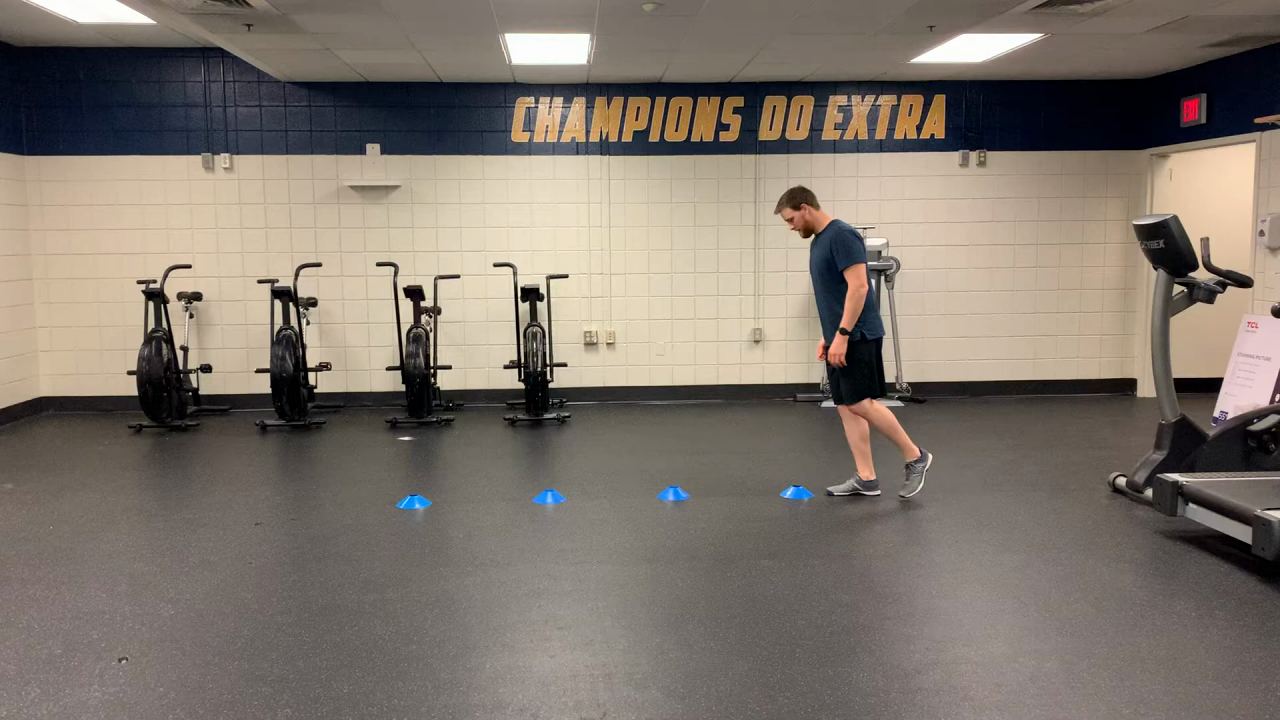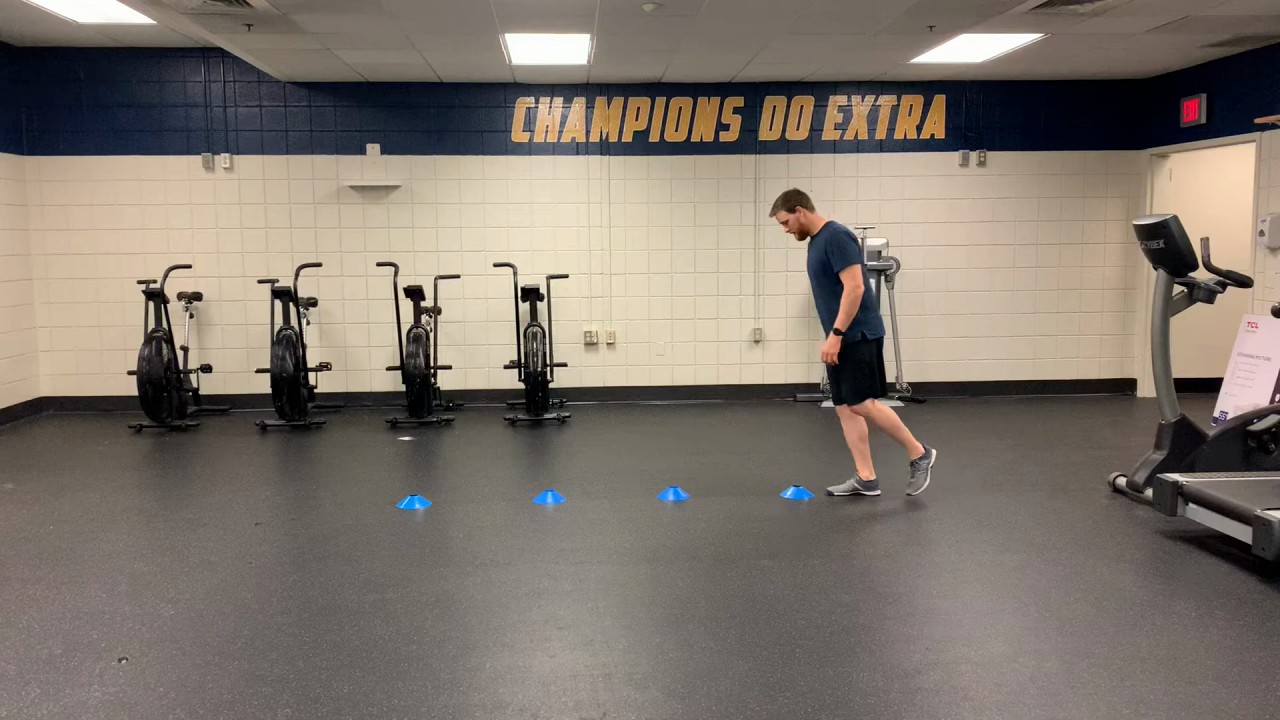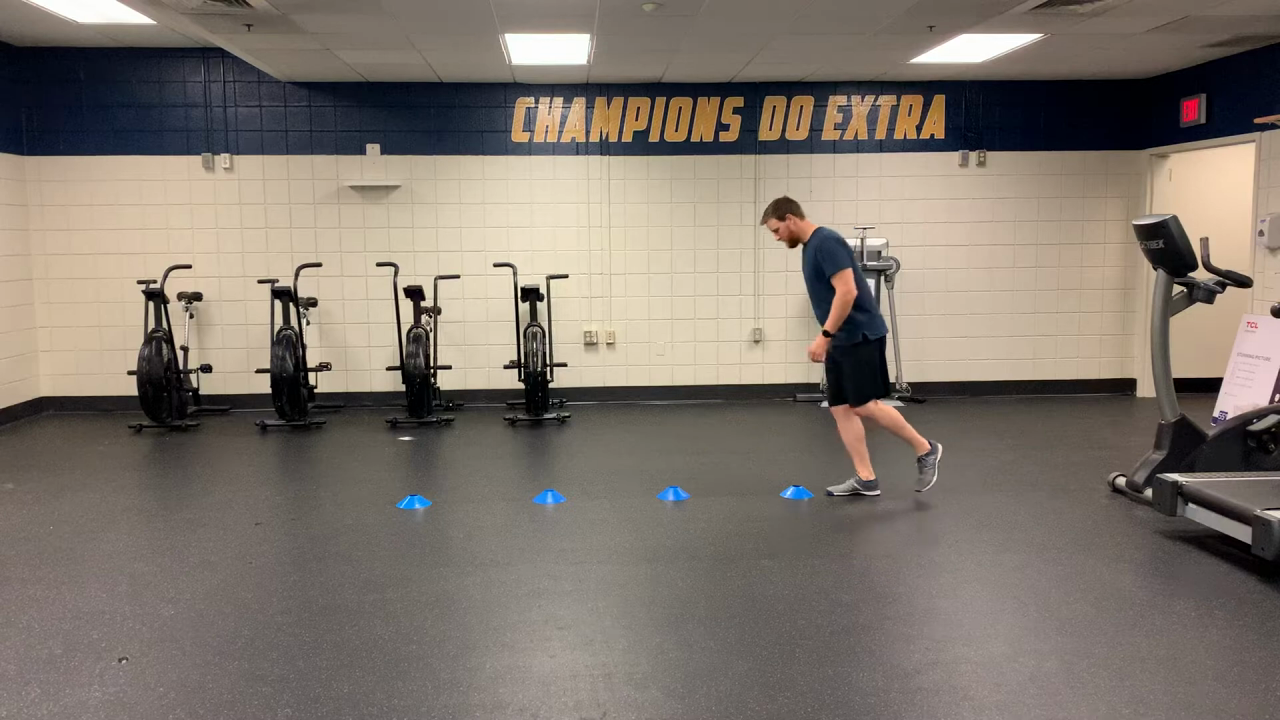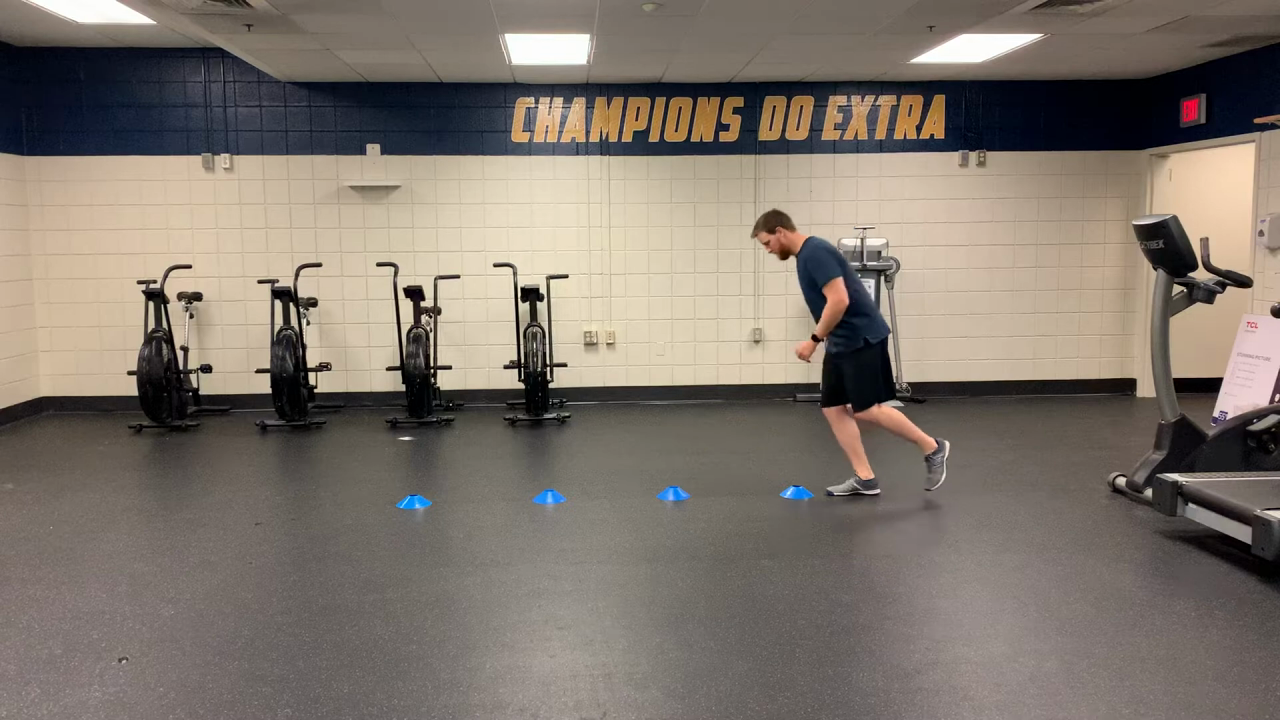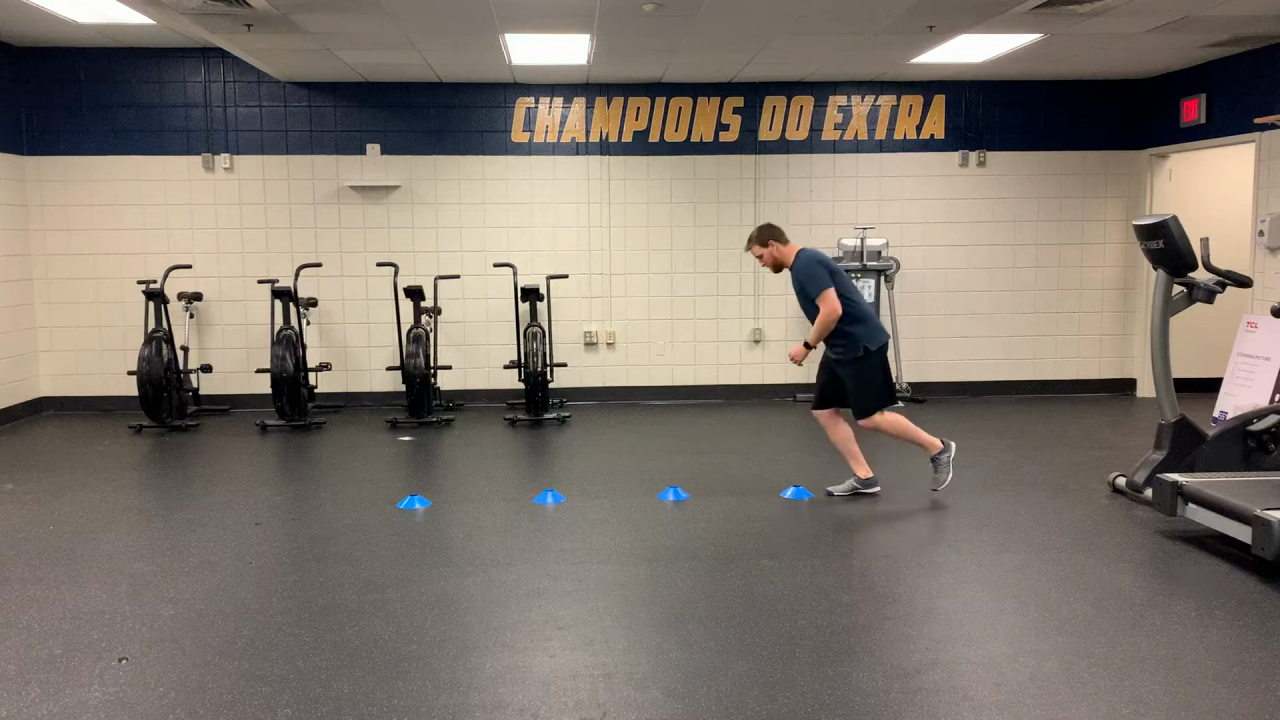
dt=0.1s
person 1, frame 1
left shoulder: (841, 235)
right shoulder: (820, 240)
left elbow: (859, 286)
left wrist: (843, 335)
right wrist: (827, 338)
left hip: (856, 336)
right hip: (839, 338)
left knee: (860, 404)
right knee: (846, 407)
left ankle: (916, 457)
right ankle: (866, 479)
person 1, frame 2
left shoulder: (836, 236)
right shoulder: (817, 242)
left elbow: (854, 287)
left wrist: (836, 334)
right wrist: (831, 336)
left hip: (856, 336)
right hip: (842, 337)
left knee: (862, 404)
right knee: (845, 407)
left ankle: (919, 454)
right ankle: (865, 479)
person 1, frame 3
left shoulder: (825, 242)
right shoulder: (811, 247)
left elbow: (848, 292)
left wrist: (824, 336)
right wrist: (830, 339)
left hip: (861, 335)
right hip: (842, 339)
left knee: (864, 406)
right knee: (841, 408)
left ankle: (926, 451)
right ankle: (865, 478)
person 1, frame 4
left shoulder: (815, 253)
right shoulder: (806, 255)
left elbow: (840, 301)
left wrist: (814, 340)
right wrist: (825, 341)
left hip: (862, 339)
right hip: (842, 343)
left knee: (867, 410)
right knee: (833, 409)
left ankle: (932, 448)
right ankle: (864, 478)
person 1, frame 5
left shoulder: (806, 264)
right shoulder: (804, 264)
left elbow: (832, 311)
left wrist: (806, 346)
left hip: (861, 346)
right hip: (842, 349)
left knee: (869, 416)
right knee: (824, 411)
left ankle: (938, 449)
right ankle: (863, 477)
